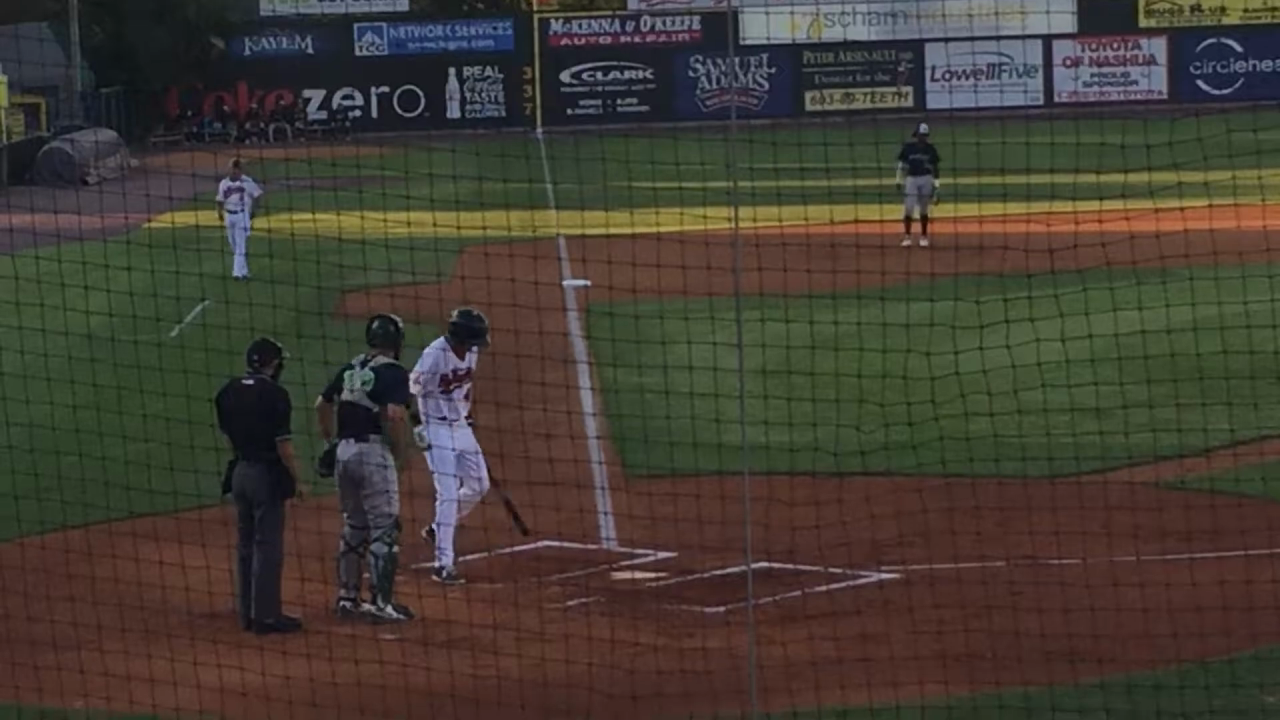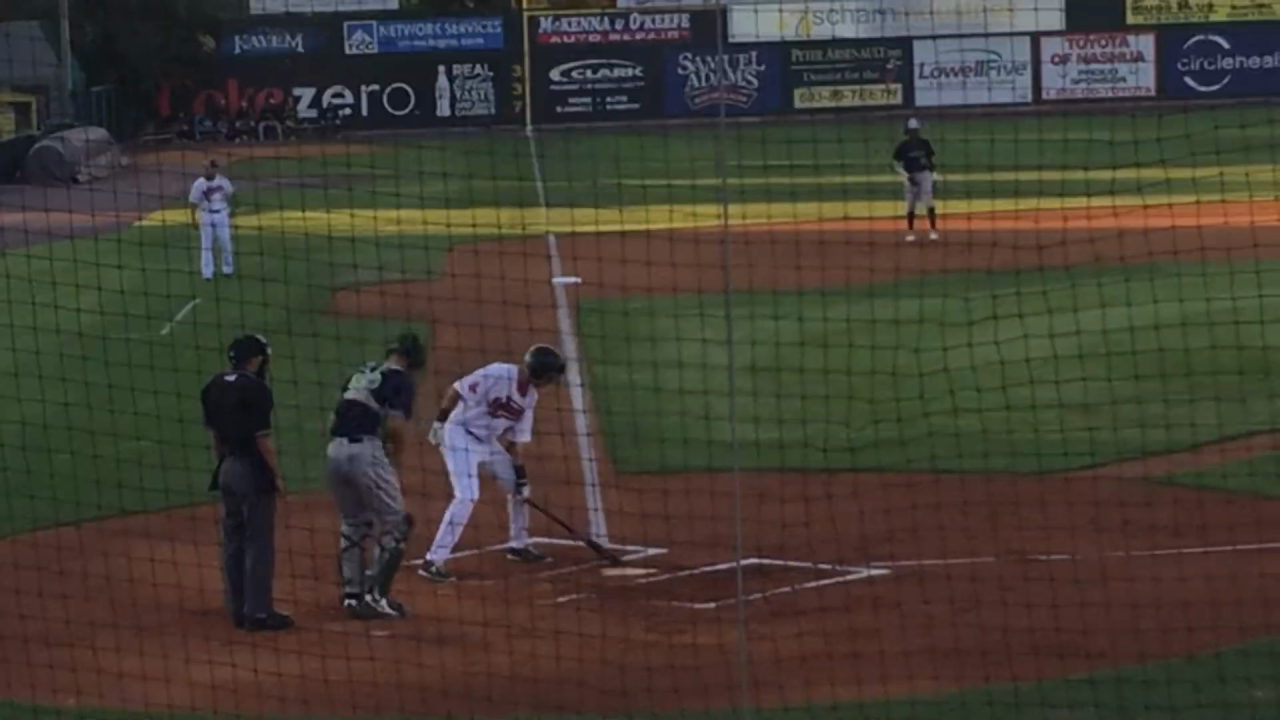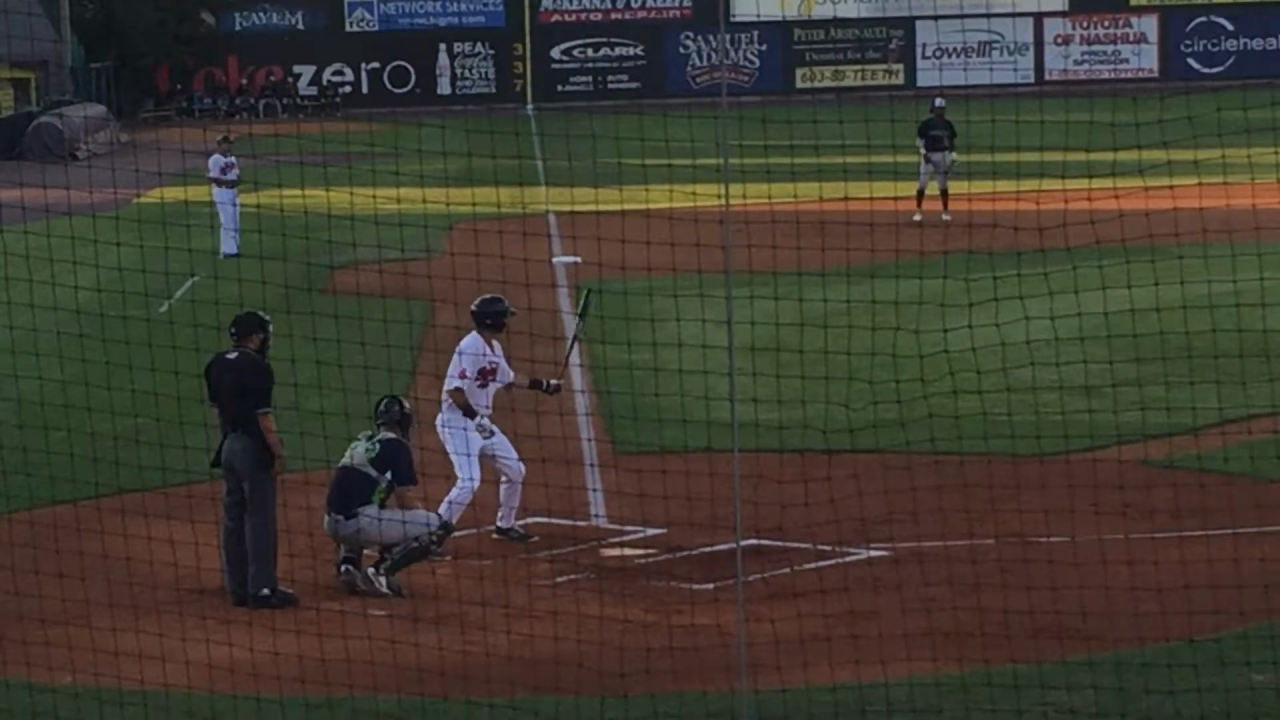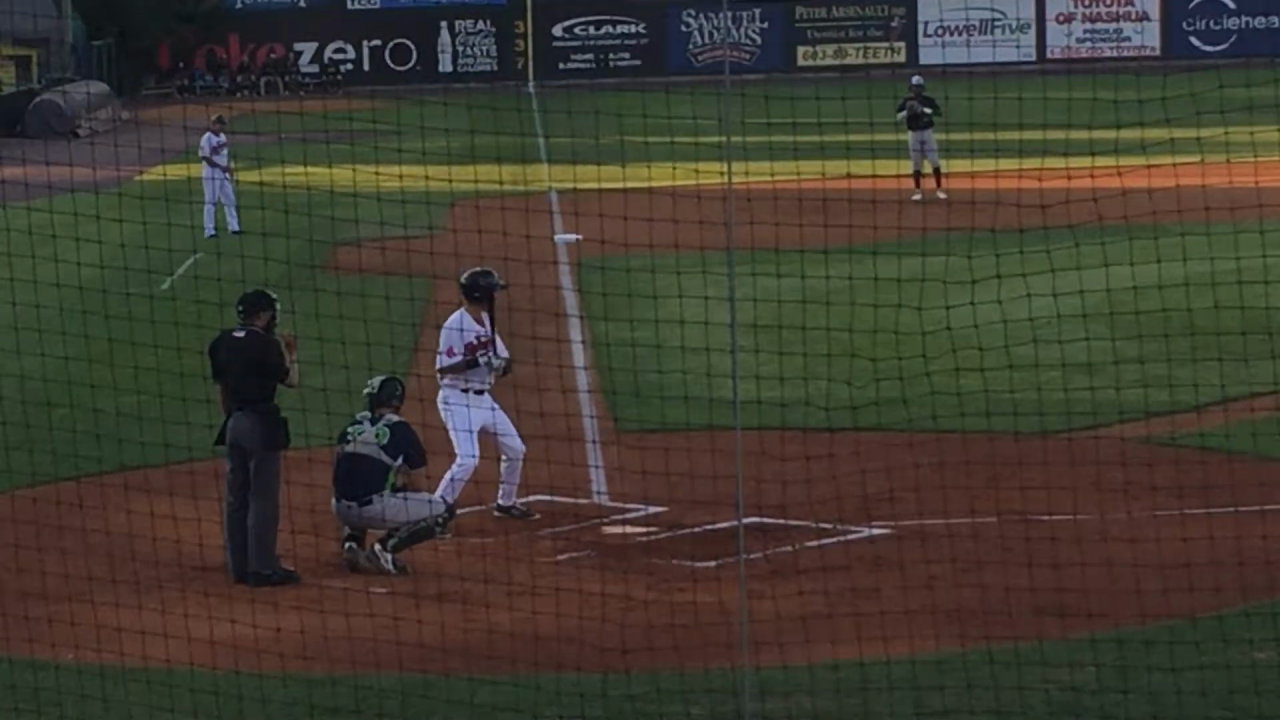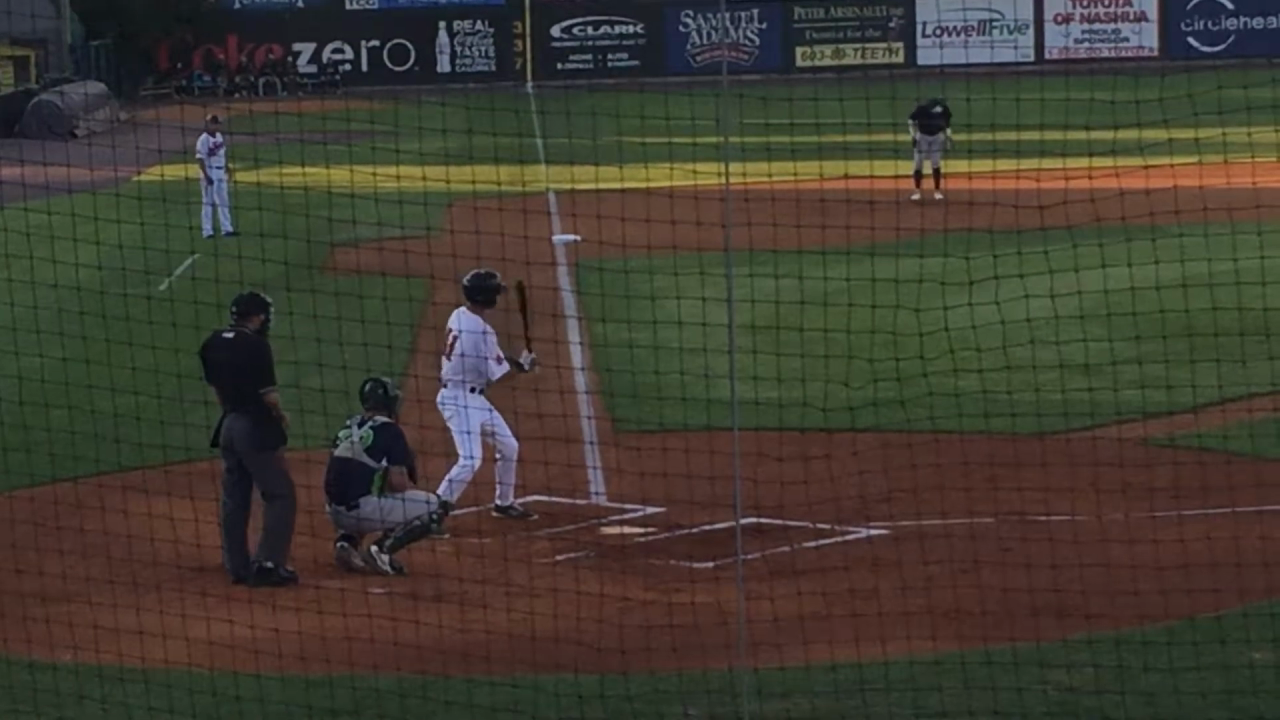
dt=1s
person 1, frame 1
left shoulder: (228, 391)
right shoulder: (274, 394)
left elbow: (228, 435)
right elbow: (283, 445)
right wrist: (296, 479)
left hip: (240, 472)
right hip: (267, 474)
left knee: (246, 545)
right knee: (268, 546)
left ankle: (248, 613)
right ankle: (266, 616)
person 1, frame 2
left shoulder: (214, 387)
right shoulder: (255, 389)
left elbow: (215, 434)
right elbow: (263, 439)
right wrist: (277, 475)
left hip: (227, 469)
right hip: (252, 471)
left knee: (233, 541)
right knee: (259, 543)
left ankle: (238, 609)
right ankle: (258, 612)
person 1, frame 3
left shoulder: (216, 364)
right shoulder: (256, 367)
left elbow: (218, 408)
right elbow: (263, 416)
right wrist: (278, 453)
left hip: (229, 446)
right hip: (254, 448)
left knee: (233, 519)
right knee: (260, 519)
left ankle: (238, 587)
right ankle: (262, 589)
person 1, frame 4
left shoulder: (222, 342)
right shoulder: (266, 344)
left elbow: (222, 387)
right elbow: (290, 380)
right wrist: (290, 353)
left hip: (234, 423)
right hip: (261, 424)
left knee: (235, 496)
right knee: (263, 498)
left ankle: (239, 566)
right ankle: (262, 567)
person 1, frame 5
left shoulder: (213, 344)
right shoulder: (255, 346)
left elbow: (217, 387)
right elbow: (268, 395)
right wrist: (282, 417)
left hip: (228, 425)
right hip: (255, 428)
left knee: (233, 499)
right knee: (280, 493)
left ankle: (238, 566)
right ankle: (268, 561)
person 2, frame 1
left shoulder: (471, 351)
right shoulder: (435, 354)
right elbow: (411, 392)
left wrist: (469, 418)
right wrist: (420, 426)
left hip: (460, 427)
right hip: (436, 429)
left knee: (480, 483)
right knee: (447, 494)
left ankle: (438, 531)
right ankle: (443, 564)
person 2, frame 2
left shoulder: (530, 396)
right shoulder: (496, 374)
left elbow: (517, 440)
right elbow: (457, 390)
left wrist: (520, 479)
right wrist: (440, 421)
left hip: (488, 442)
right hip: (460, 437)
left knee: (520, 490)
right knee: (466, 498)
left ankle: (518, 545)
right ankle: (433, 561)
person 2, frame 3
left shoulder: (494, 346)
right shoulder: (469, 347)
left elbow: (507, 377)
right elbow: (453, 389)
left wrist: (543, 385)
right wrist: (475, 417)
left hip: (480, 421)
right hip: (457, 421)
left knee: (515, 470)
right knee: (469, 481)
left ankle: (505, 525)
person 2, frame 4
left shoulder: (487, 320)
right shoulder: (455, 324)
left elbow: (505, 367)
right elbow: (444, 368)
left wrist: (501, 363)
right wrist: (478, 361)
left hip: (483, 398)
right hip: (458, 399)
left knee: (515, 449)
right knee: (468, 459)
left ankle: (506, 503)
person 2, frame 5
left shoulder: (459, 316)
right shoulder: (481, 330)
right elbow: (498, 374)
left wrist: (515, 362)
right wrist: (522, 365)
left hip: (472, 396)
right hip: (458, 398)
left knee: (508, 446)
right knee: (470, 460)
left ankle: (504, 503)
person 3, frame 1
left shoulder: (350, 368)
right shoulder: (394, 372)
left elbow: (322, 405)
right elbow: (395, 414)
left wrist: (331, 442)
right wrist: (401, 451)
left hip: (344, 452)
right hip: (373, 452)
left knee: (353, 527)
right knee: (383, 529)
left ankle: (347, 598)
right ankle: (381, 603)
person 3, frame 2
left shoulder: (361, 375)
right shoulder: (400, 379)
right elbow: (395, 424)
right wrist: (397, 451)
left hip: (336, 452)
right hip: (365, 452)
left knee: (353, 525)
right knee: (396, 523)
left ankle: (352, 596)
right ankle: (376, 594)
person 3, frame 3
left shoulder: (360, 443)
right shoulder: (397, 446)
right elbow: (405, 501)
right wrist: (424, 516)
left hip: (333, 524)
right hip: (359, 522)
right knee: (439, 526)
left ankle: (348, 566)
right ankle: (379, 572)
person 3, frame 4
left shoulder: (352, 425)
right shoulder: (401, 430)
left hip: (341, 508)
right hip: (373, 508)
right knee: (443, 511)
left ankle: (352, 543)
right ankle: (385, 548)
person 3, frame 5
left shoulder: (349, 427)
right shoulder: (389, 430)
right elbow: (397, 483)
right wrist: (410, 485)
left hip: (336, 512)
right hip: (362, 510)
right knee: (435, 507)
left ankle: (347, 541)
right ankle: (381, 550)
